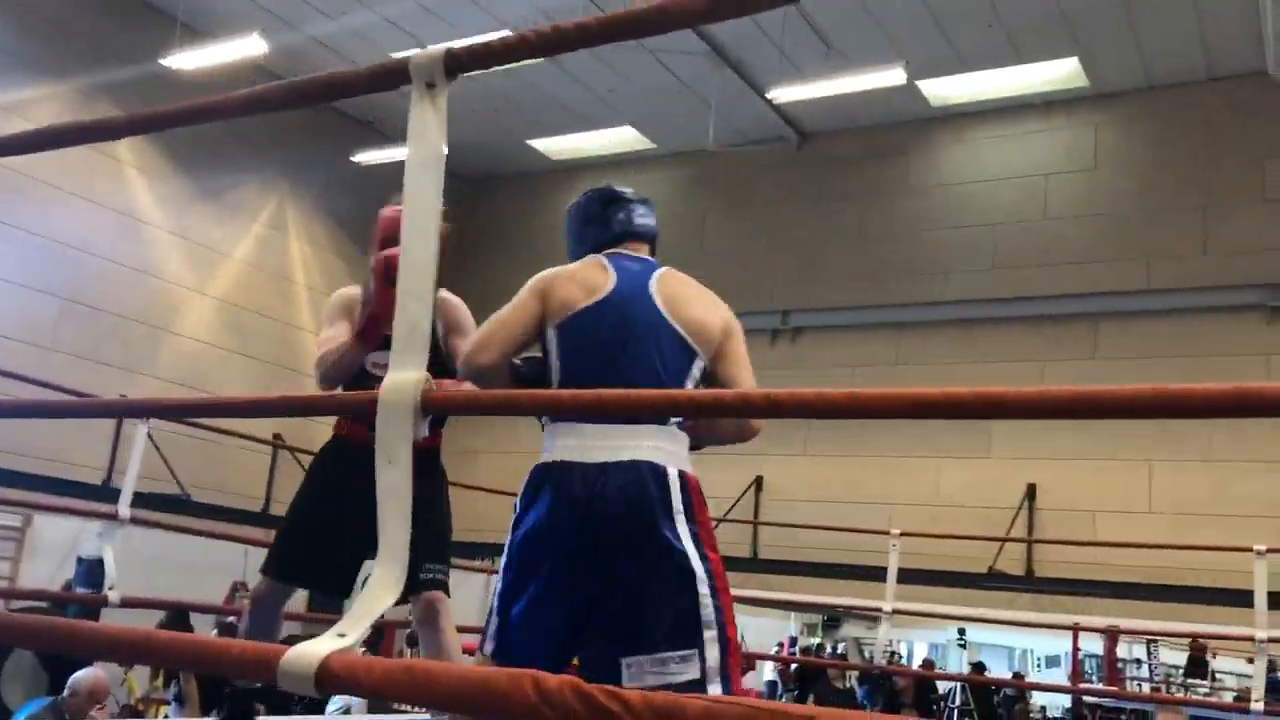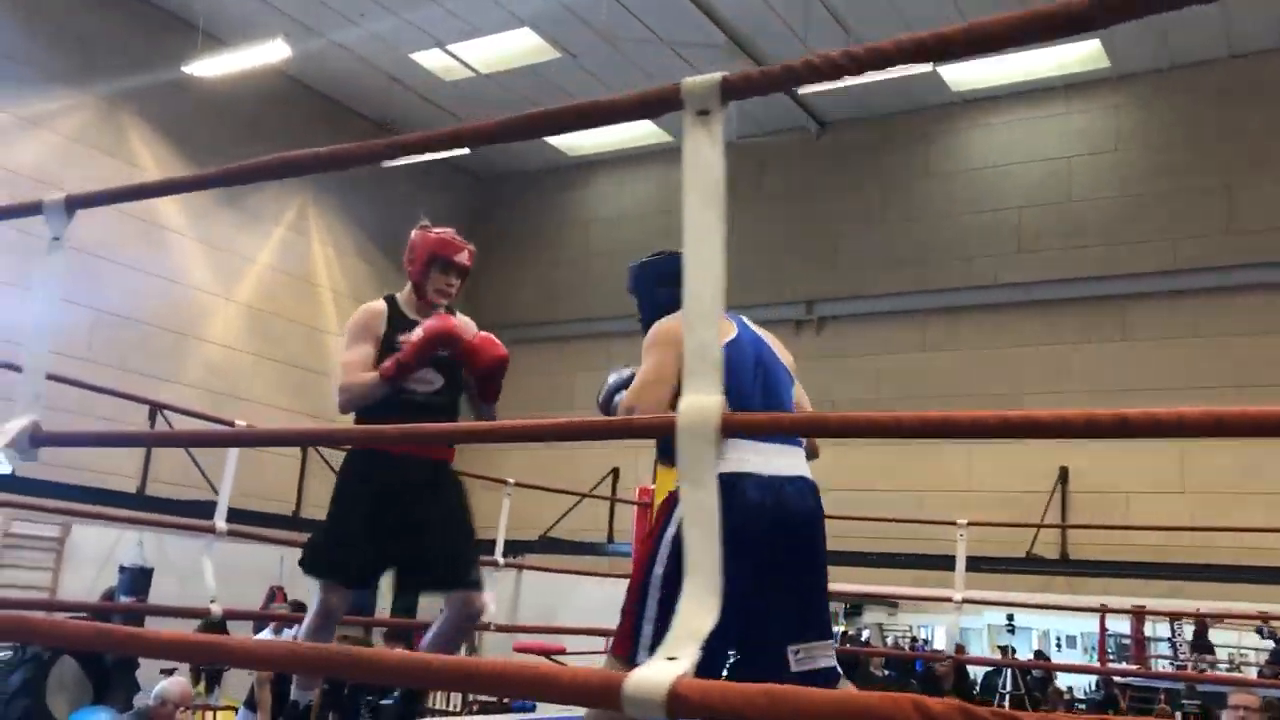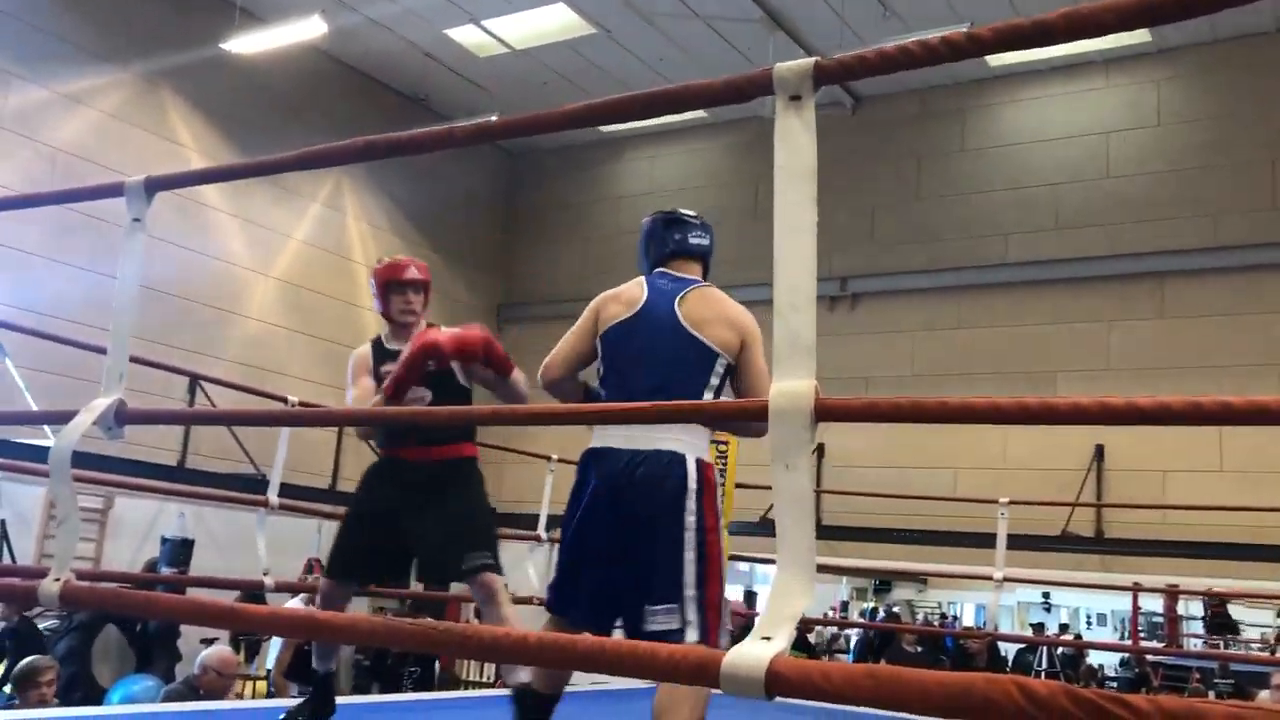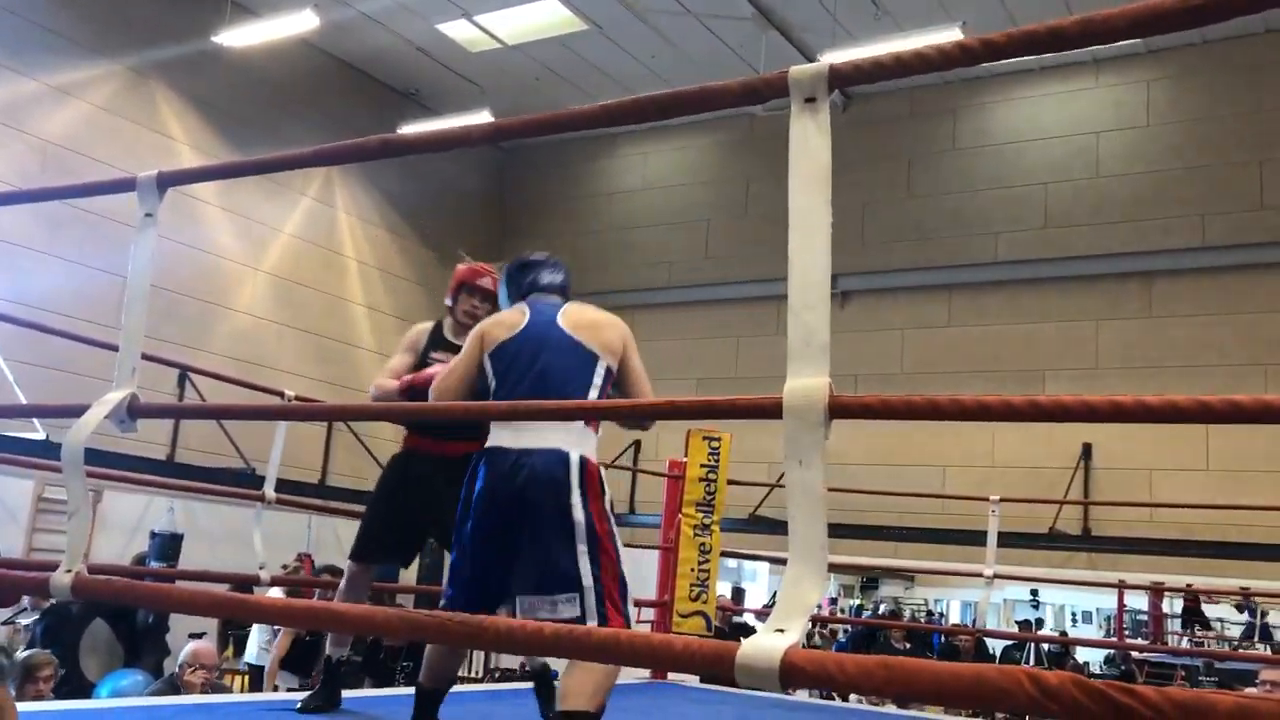
dt=0.7s
person 1, frame 1
left shoulder: (556, 284)
right shoulder: (708, 306)
left elbow: (477, 360)
right elbow: (746, 421)
left hip: (563, 487)
right hip: (654, 494)
left knee: (502, 659)
right knee: (700, 686)
person 1, frame 2
left shoulder: (671, 329)
right shoulder: (770, 341)
left elbow: (643, 413)
right elbow: (809, 438)
left wrist: (618, 401)
left hip: (723, 494)
right hip: (796, 498)
left knee: (632, 656)
right knee: (817, 677)
person 1, frame 3
left shoulder: (612, 301)
right shoulder: (734, 318)
left elbow: (553, 376)
right elbow: (758, 421)
left hip: (604, 468)
right hip: (676, 475)
left knee: (567, 617)
right knee: (687, 643)
person 1, frame 4
left shoulder: (492, 327)
right shoulder: (610, 328)
left elbow: (441, 403)
left hip: (497, 465)
right hip: (564, 469)
left knee: (463, 612)
right knee: (600, 631)
person 2, frame 1
left shoulder: (447, 310)
right shoulder: (348, 302)
right elbow: (327, 377)
right wrist: (375, 314)
left hip: (413, 467)
right hip: (348, 456)
left knee: (432, 603)
right knee: (268, 592)
person 2, frame 2
left shoulder: (459, 330)
right shoulder: (374, 316)
left elbow: (485, 414)
right elbow: (347, 398)
left wrist: (490, 382)
right wrist: (408, 360)
left hip: (434, 476)
right hip: (374, 470)
left knee: (468, 604)
right knee: (332, 601)
person 2, frame 3
left shoulder: (459, 347)
right shoulder: (366, 357)
left elbow: (518, 397)
right elbow: (364, 427)
left wrist: (498, 361)
right wrist: (405, 372)
left hip: (453, 477)
right hip: (391, 477)
left knee: (487, 584)
right knee: (332, 590)
person 2, frame 4
right shoulder: (422, 337)
right elbow: (379, 391)
right wrist: (412, 384)
left hip: (464, 470)
right hip: (415, 464)
right knee: (361, 570)
left ankle: (539, 675)
right ankle: (331, 679)
